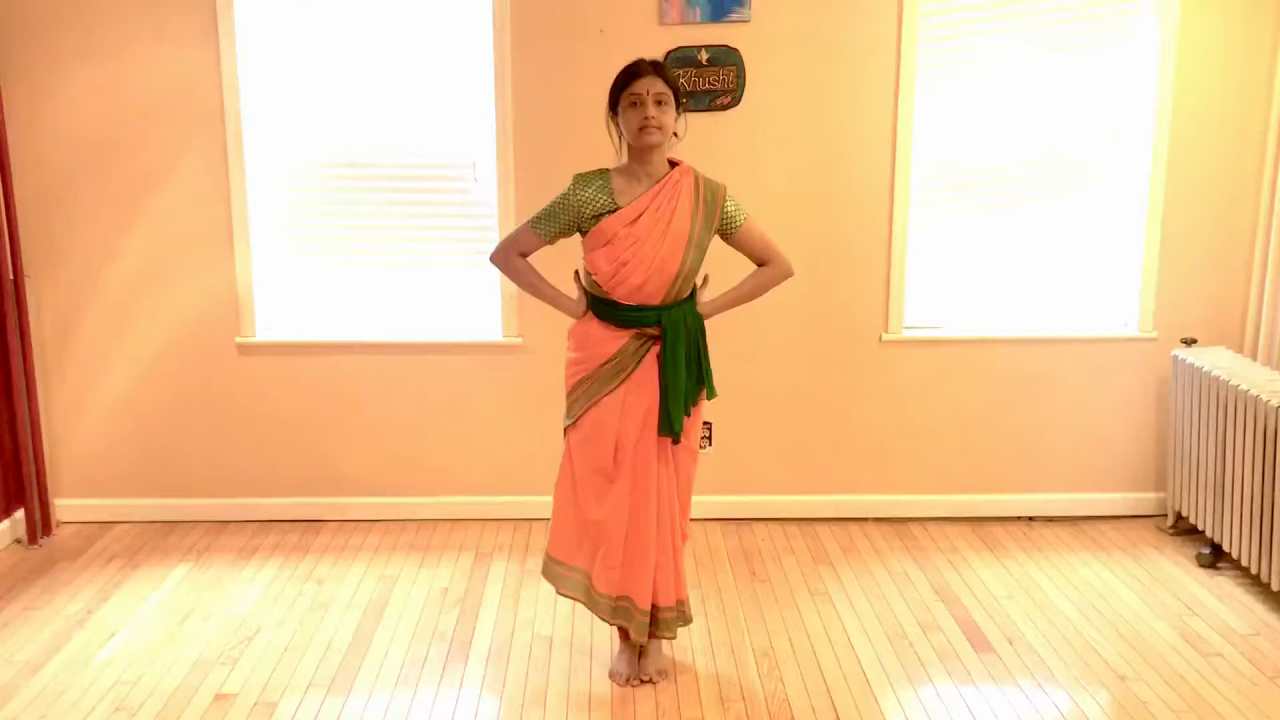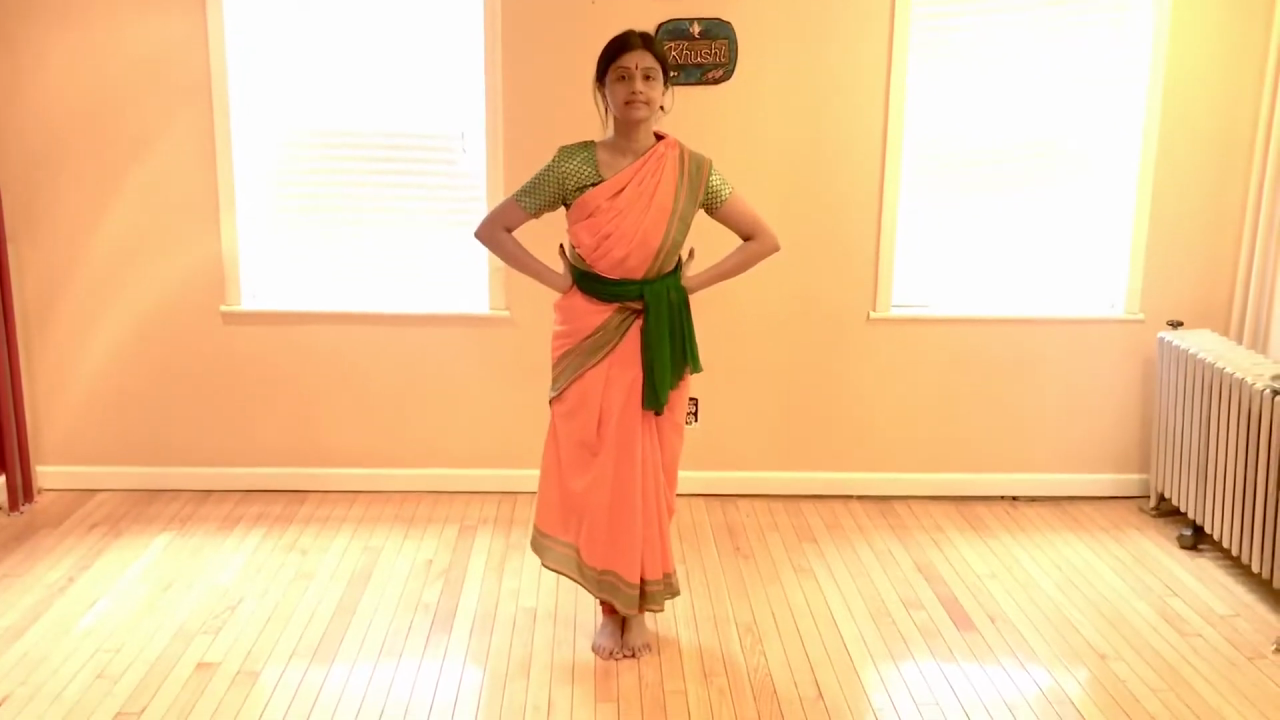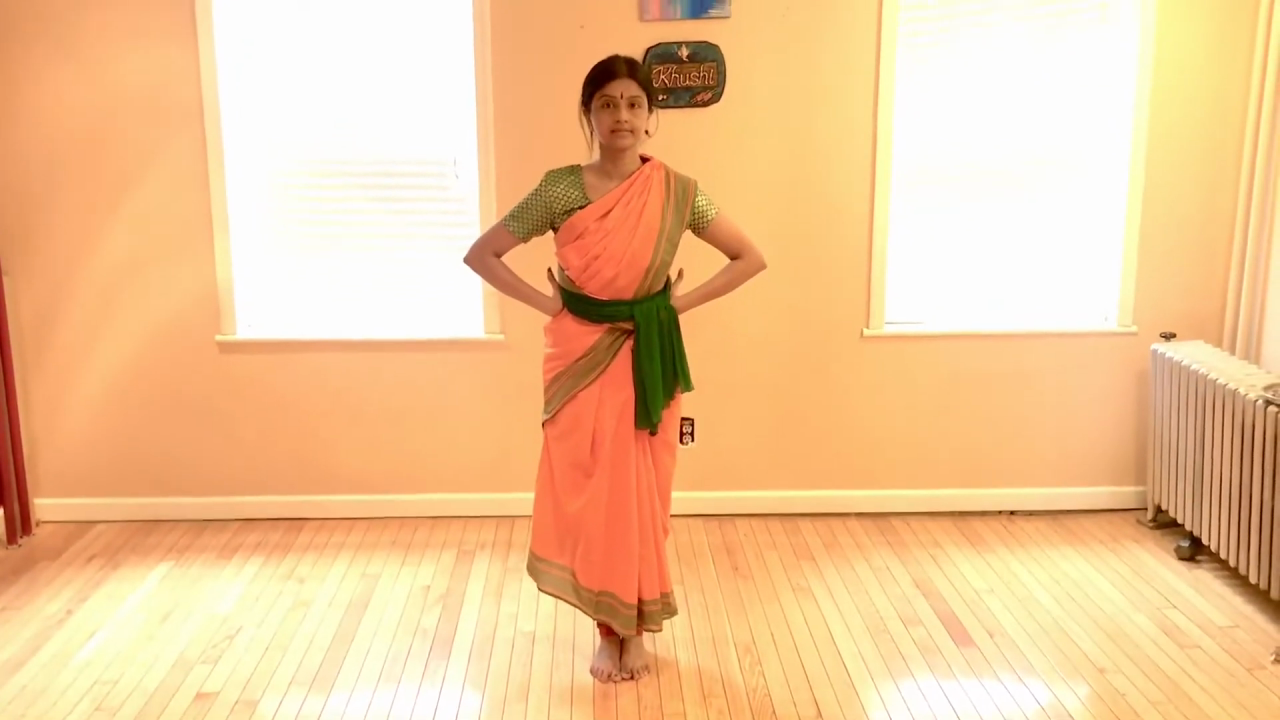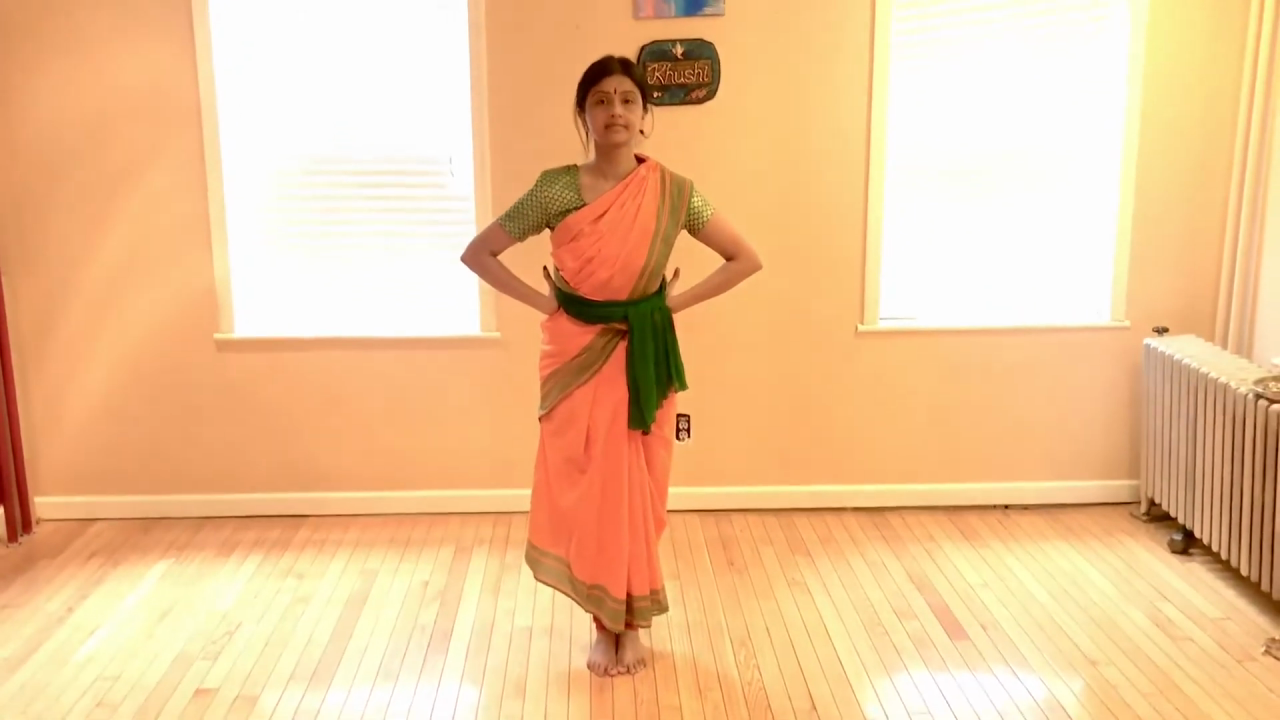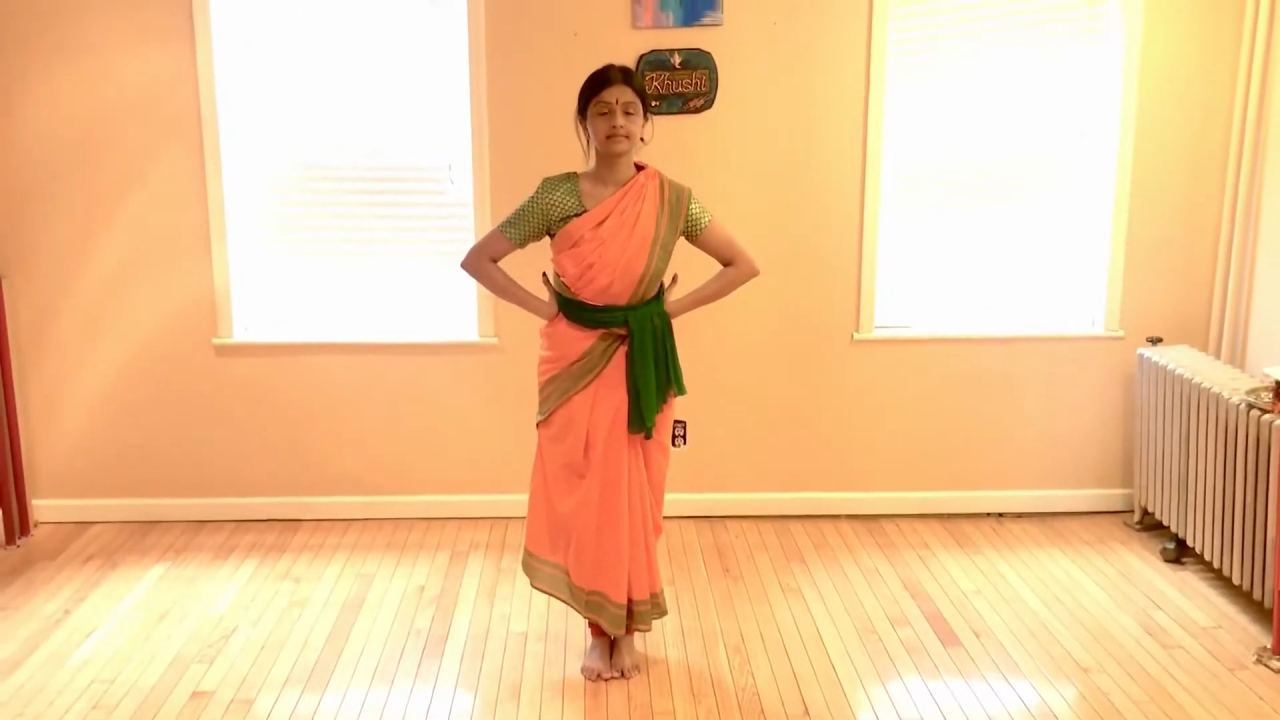
dt=1s
person 1, frame 1
left shoulder: (705, 196)
right shoulder: (588, 192)
left elbow: (777, 264)
right elbow: (506, 253)
left wrist: (708, 306)
right wrist: (572, 305)
left hip: (671, 363)
right hip: (604, 360)
left knee: (662, 495)
right knee: (609, 492)
left ankle: (654, 631)
right ankle: (625, 632)
person 1, frame 2
left shoulder: (691, 171)
right shoulder: (572, 165)
left elbow: (764, 240)
right elbow: (491, 229)
left wrist: (693, 282)
right wrist: (557, 280)
left hip: (656, 337)
right hip: (589, 334)
left knee: (647, 471)
right knee: (593, 470)
left ankle: (638, 607)
right ankle: (608, 607)
person 1, frame 3
left shoulder: (677, 192)
right shoulder: (559, 189)
left elbow: (750, 258)
right elbow: (480, 254)
left wrist: (682, 302)
right wrist: (547, 303)
left hip: (647, 359)
right hip: (580, 357)
left knee: (641, 493)
right knee: (589, 492)
left ankle: (636, 628)
right ankle: (606, 630)
person 1, frame 4
left shoulder: (672, 192)
right shoulder: (554, 189)
left elbow: (745, 259)
right elbow: (477, 253)
left wrist: (676, 301)
right wrist: (543, 302)
left hip: (642, 357)
right hip: (576, 356)
left knee: (636, 490)
right knee: (586, 490)
left ankle: (633, 622)
right ankle: (602, 623)
person 1, frame 5
left shoulder: (671, 199)
right shoulder: (556, 196)
left elbow: (743, 265)
right elbow: (477, 259)
left wrist: (675, 307)
right wrist: (542, 307)
left hip: (641, 364)
right hip: (575, 362)
left knee: (634, 496)
right knee: (583, 496)
left ankle: (628, 627)
right ankle: (597, 630)
